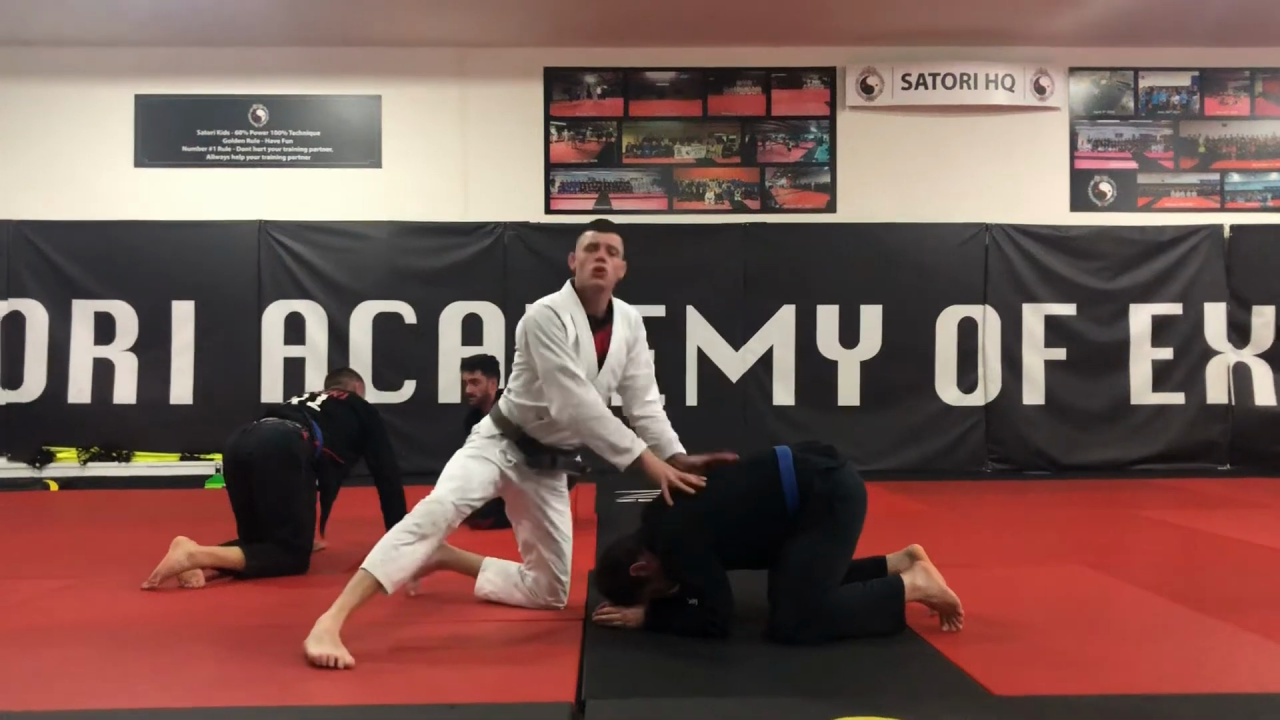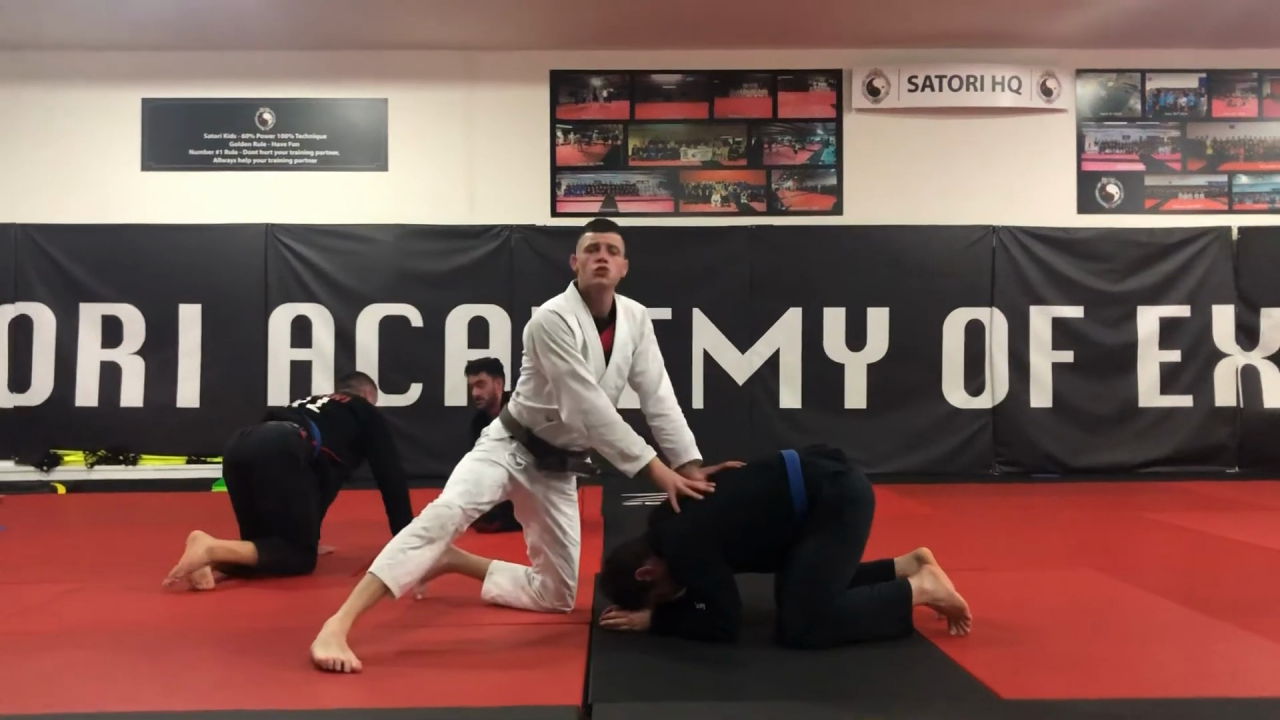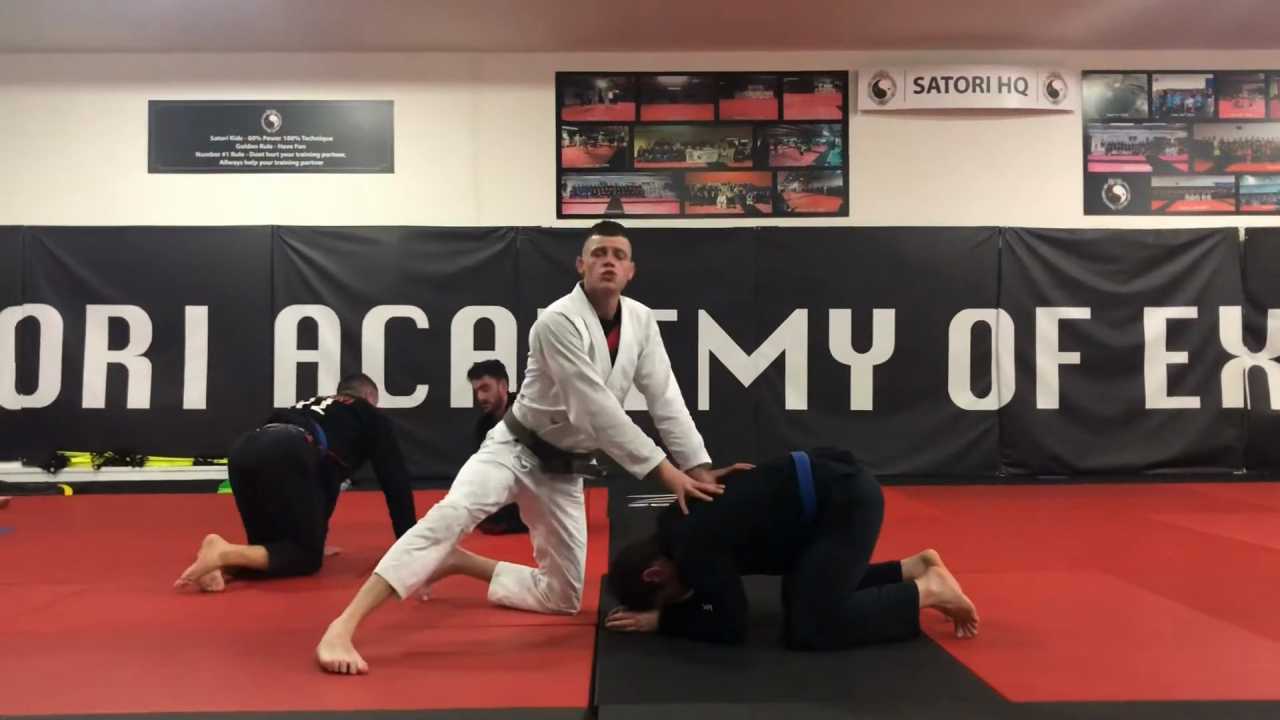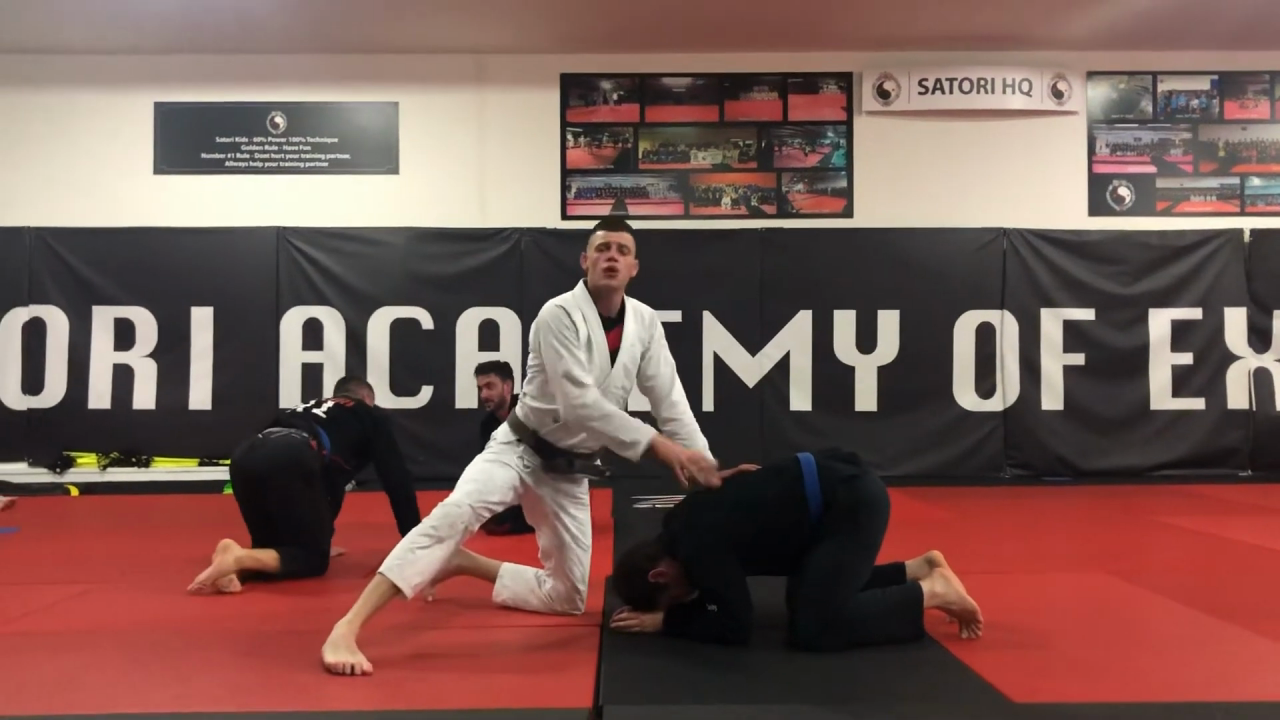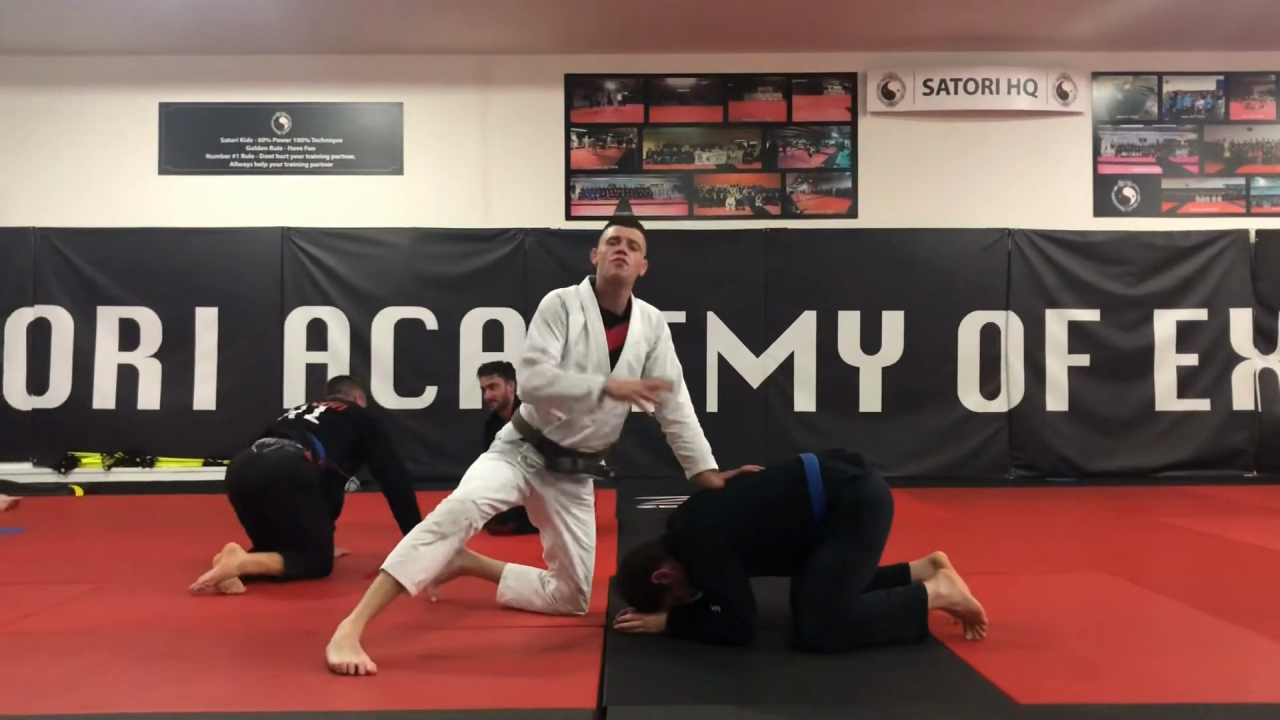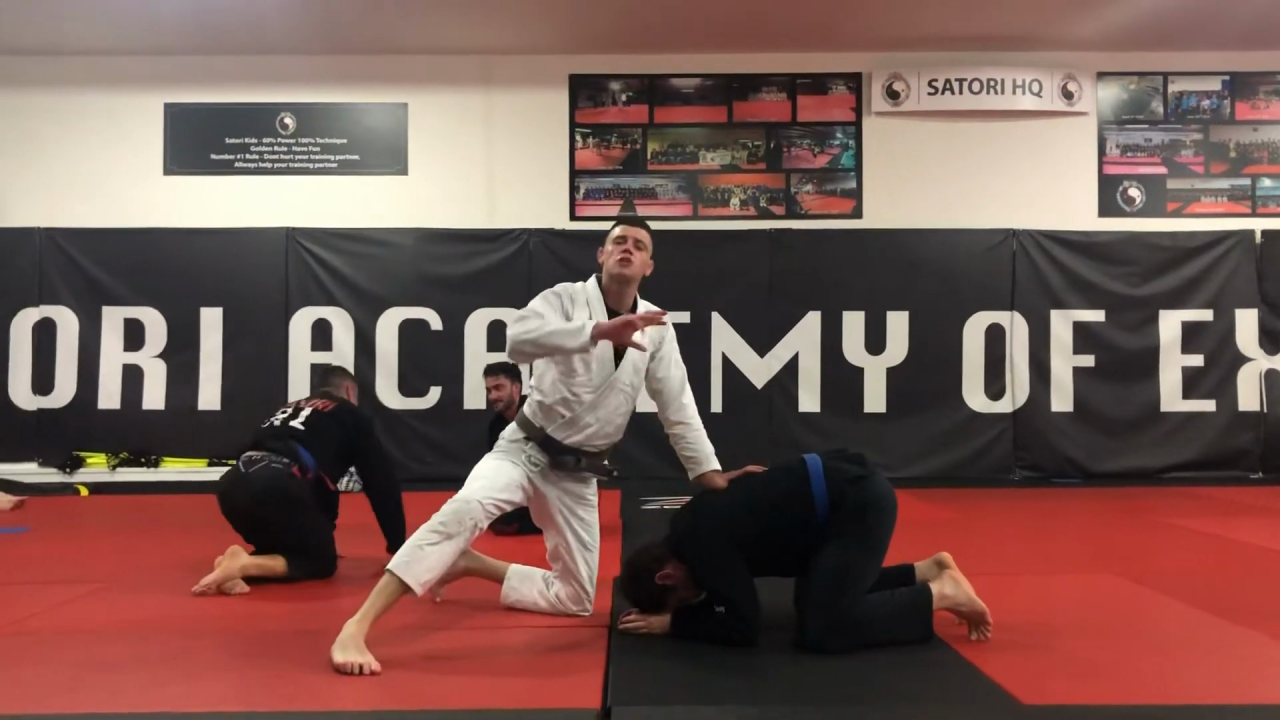
dt=0.2s
person 1, frame 1
left shoulder: (629, 322)
right shoulder: (546, 314)
left elbow: (642, 402)
right elbow: (577, 404)
left wrist: (678, 459)
right wrist: (646, 459)
left hip: (547, 463)
right hip: (501, 441)
left knee: (550, 590)
right knee: (441, 507)
left ankle: (443, 558)
right ankle: (331, 622)
person 1, frame 2
left shoulder: (635, 318)
right shoulder: (553, 319)
left elbow: (658, 398)
right elbow: (587, 408)
left wrist: (689, 464)
right wrist: (654, 467)
left hip: (558, 467)
right hip: (511, 446)
left knee: (558, 595)
right knee: (449, 512)
left ankle: (451, 560)
right ankle: (337, 626)
person 1, frame 3
left shoulder: (641, 321)
right shoulder: (559, 321)
left elbow: (665, 399)
right elbow: (596, 410)
left wrist: (698, 467)
right wrist: (663, 469)
left hip: (563, 470)
right hip: (516, 448)
left knee: (564, 596)
right knee: (454, 514)
left ankle: (456, 562)
right ankle: (343, 627)
person 1, frame 4
left shoulder: (644, 322)
right shoulder: (560, 314)
left elbow: (670, 399)
right elbow: (578, 403)
left wrist: (702, 465)
right wrist: (657, 443)
left hip: (570, 471)
right hip: (523, 450)
left knee: (570, 599)
right knee: (459, 514)
left ankle: (462, 563)
right ankle: (347, 629)
person 1, frame 5
left shoulder: (651, 324)
right shoulder: (562, 304)
left elbow: (675, 405)
right elbow: (532, 383)
left wrist: (707, 471)
right wrist: (608, 388)
left hip: (574, 472)
right hip: (524, 449)
left knee: (574, 598)
right knee: (460, 510)
left ankle: (466, 563)
right ankle: (351, 628)
person 1, frame 6
left shoulder: (655, 326)
right shoulder: (568, 297)
left elbow: (678, 406)
right elbow: (519, 338)
left wrist: (711, 473)
right wrist: (602, 330)
left hip: (578, 472)
right hip: (527, 448)
left knee: (576, 599)
right knee: (464, 510)
left ankle: (467, 564)
right ankle: (356, 628)
person 2, frame 1
left shoulder: (675, 540)
right shoulder: (662, 522)
left elbow: (717, 620)
right elbow: (703, 589)
left wrist: (645, 614)
right wrist: (650, 602)
left hip: (830, 492)
right hip: (817, 482)
left knee: (792, 620)
right knee: (789, 588)
left ankle: (912, 585)
right ankle: (901, 562)
person 2, frame 2
left shoulder: (683, 544)
right shoulder: (668, 526)
left elbow: (724, 624)
right elbow: (709, 593)
left wrist: (651, 618)
right wrist: (652, 605)
left hip: (837, 497)
right hip: (825, 486)
left knee: (800, 624)
right knee: (798, 592)
left ankle: (920, 588)
right ankle: (909, 565)
person 2, frame 3
left shoulder: (692, 544)
right shoulder: (677, 529)
left elbow: (732, 625)
right elbow: (717, 595)
left wrist: (658, 618)
right wrist: (662, 607)
left hip: (847, 499)
right hip: (833, 488)
left knee: (807, 626)
right knee: (801, 594)
left ankle: (927, 590)
right ankle: (916, 566)
person 2, frame 4
left shoulder: (697, 543)
right shoulder: (683, 528)
left elbow: (736, 626)
right elbow: (721, 595)
left wrist: (663, 619)
right wrist: (671, 608)
left hip: (853, 500)
right hip: (839, 489)
left knee: (812, 627)
right knee: (805, 597)
left ankle: (931, 592)
right ankle: (920, 568)
person 2, frame 5
left shoulder: (698, 543)
right shoulder: (686, 528)
left elbow: (740, 627)
right elbow: (727, 597)
left wrist: (666, 619)
right wrist: (678, 609)
left hip: (856, 500)
right hip: (841, 489)
left knee: (816, 629)
right knee: (811, 598)
left ankle: (936, 592)
right ankle: (924, 570)
person 2, frame 6
left shoulder: (701, 544)
right shoulder: (690, 528)
left elbow: (744, 627)
right elbow: (729, 597)
left wrist: (670, 621)
right wrist: (665, 609)
left hip: (860, 501)
right hip: (844, 489)
left knee: (820, 629)
right knee: (817, 598)
left ankle: (941, 593)
right ankle: (929, 570)
person 3, frame 1
left shoulder: (305, 401)
right shoulder: (363, 411)
right elbow: (387, 474)
left wrist: (304, 534)
left hip: (239, 444)
right hip: (281, 451)
left knee: (261, 539)
right knee: (292, 555)
left ankle: (202, 561)
right ankle: (195, 555)
person 3, frame 2
left shoulder: (312, 404)
right shoulder: (367, 414)
left elbow: (315, 475)
right elbow: (392, 477)
left wrist: (307, 537)
left hip: (240, 446)
right hip: (280, 453)
left knee: (265, 543)
right knee: (300, 555)
left ankle: (211, 562)
right ankle: (211, 549)
person 3, frame 3
left shoulder: (313, 405)
right shoulder: (370, 416)
right elbow: (395, 478)
left wrist: (312, 539)
left hip: (244, 450)
right hip: (286, 457)
left knee: (270, 543)
right knee: (306, 557)
left ankle: (222, 561)
right ankle: (224, 553)
person 3, frame 4
left shoulder: (307, 408)
right shoulder: (370, 418)
right elbow: (397, 479)
left wrist: (319, 539)
left hip: (245, 457)
right hip: (290, 462)
left knee: (275, 546)
right knee: (313, 559)
left ankle: (233, 560)
right ankle: (238, 558)
person 3, frame 5
left shoulder: (300, 411)
right shoulder: (362, 418)
right elbow: (395, 479)
left wrist: (320, 541)
left hip: (242, 468)
right hip: (287, 473)
left knee: (281, 547)
right knee: (318, 561)
left ankle: (234, 560)
right ankle: (241, 562)
person 3, frame 6
left shoulder: (289, 408)
right shoulder: (351, 416)
right elbow: (382, 482)
left wrist: (318, 537)
right wrist: (396, 544)
left hip: (233, 485)
right hip: (278, 487)
left knee: (284, 548)
right knee: (321, 562)
left ankle: (236, 562)
right ankle: (244, 564)
